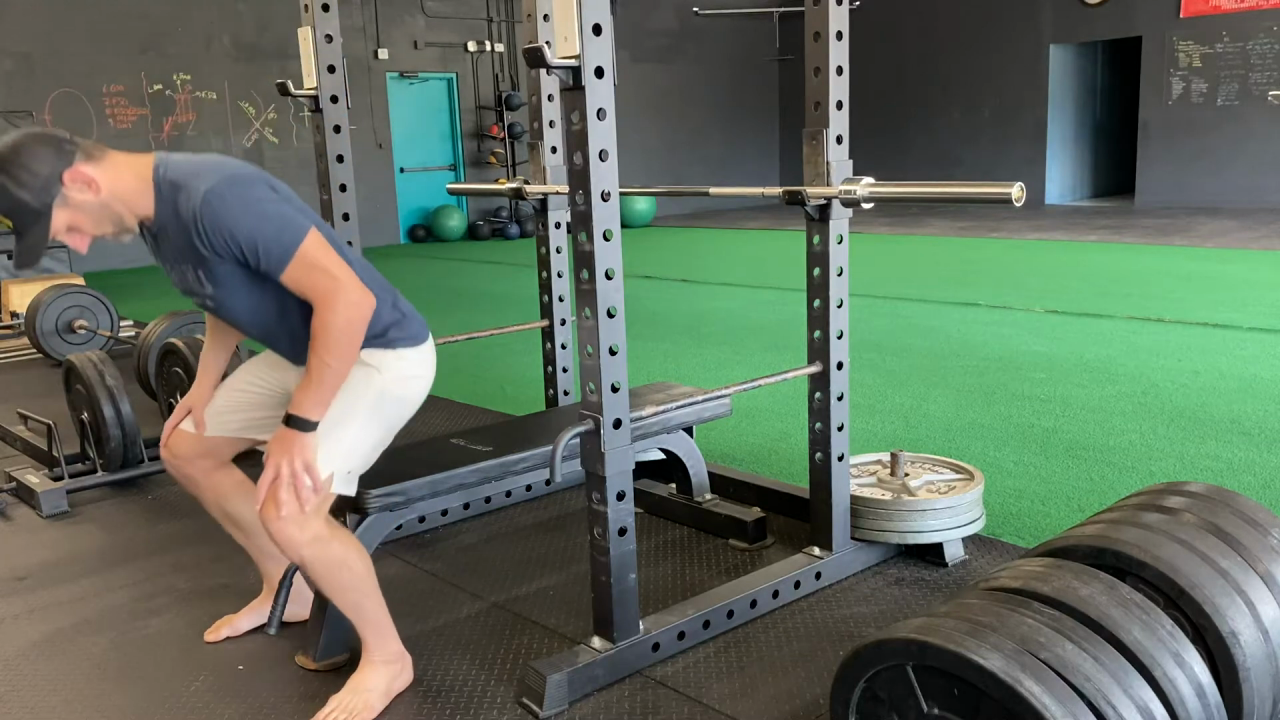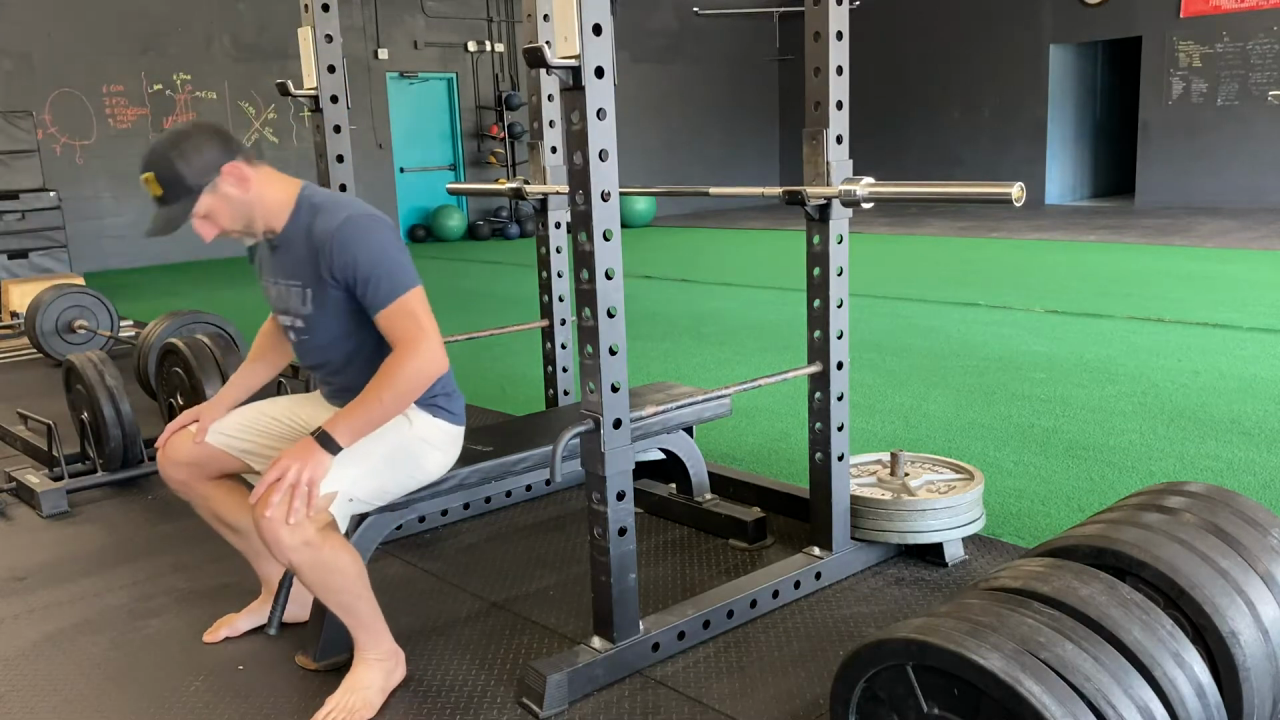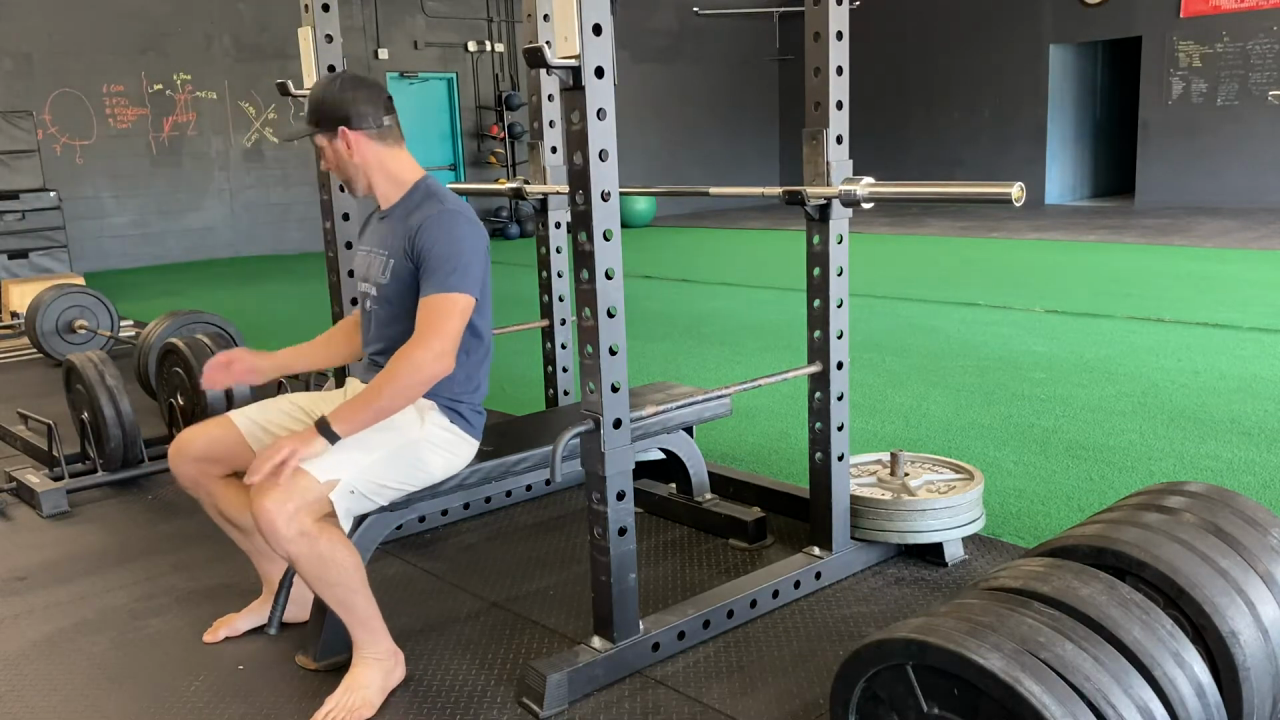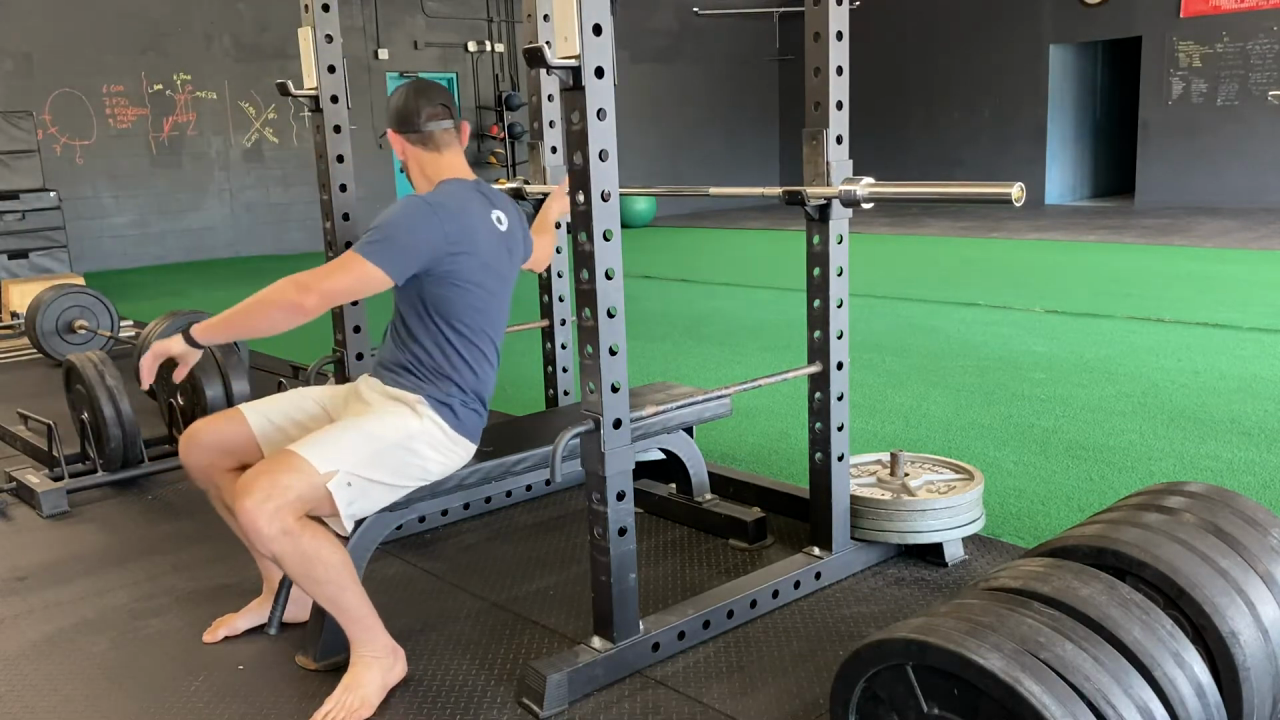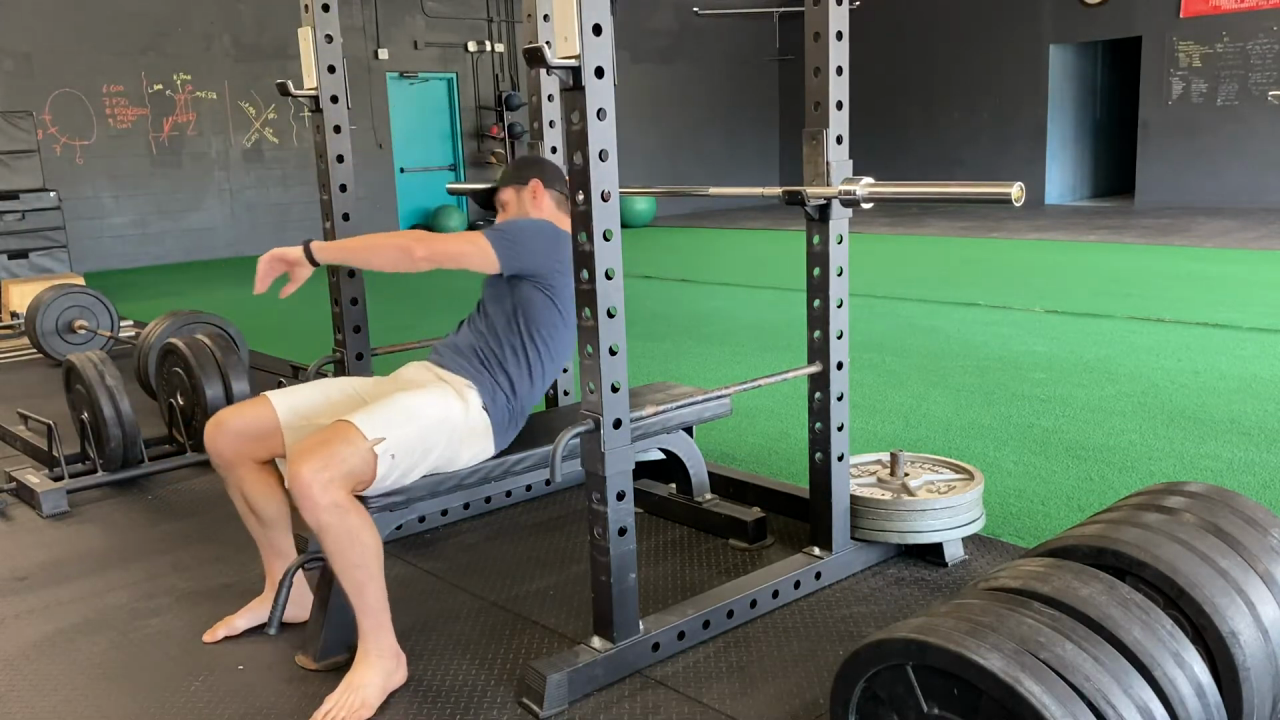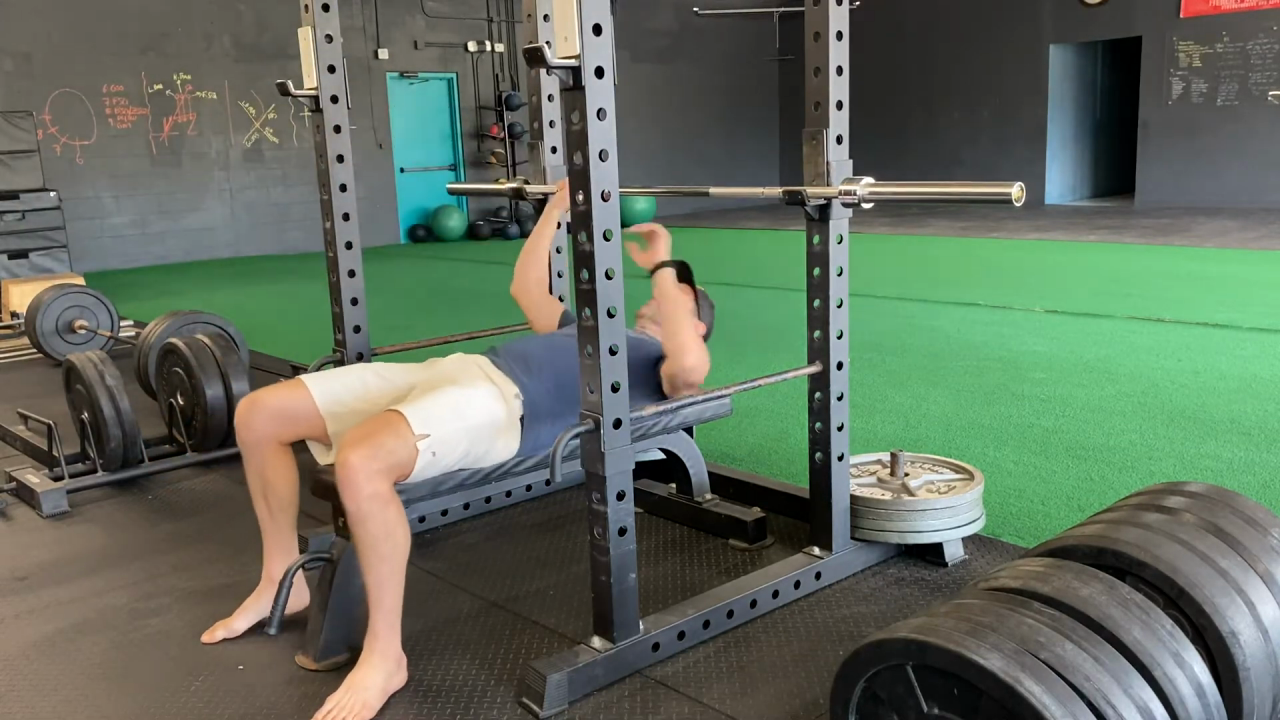
dt=0.7s
person 1, frame 1
left shoulder: (213, 198)
right shoulder: (152, 207)
left elbow: (350, 298)
left wrist: (300, 425)
right wrist: (208, 381)
left hip: (384, 352)
right hip: (307, 350)
left knee: (286, 510)
right knee: (184, 447)
left ankle: (386, 657)
right ankle: (284, 590)
person 1, frame 2
left shoulder: (347, 230)
right shoulder: (265, 235)
left elbow: (425, 356)
left wrist: (325, 443)
right wrist: (223, 401)
left hip: (415, 417)
right hip: (336, 402)
left knee: (280, 512)
right knee: (179, 455)
left ankle: (378, 654)
right ankle: (282, 588)
person 1, frame 3
left shoulder: (443, 222)
right shoulder: (382, 219)
left elbow: (433, 356)
left wrist: (327, 432)
right wrist: (269, 364)
left hip: (432, 418)
right hip: (371, 396)
left knee: (277, 503)
right knee: (191, 453)
left ankle: (377, 653)
right ankle: (285, 588)
person 1, frame 4
left shoulder: (428, 214)
right shoulder: (501, 209)
left elbow: (312, 293)
right elbow: (537, 255)
left wrist: (196, 337)
right wrist: (555, 204)
left hip: (429, 419)
right hip: (379, 392)
left knee: (261, 504)
right knee: (203, 446)
left ankle: (376, 651)
right ankle: (285, 588)
person 1, frame 5
left shoulder: (545, 239)
right shoulder: (560, 261)
left elbow: (423, 251)
left wrist: (314, 254)
right wrist: (568, 197)
left hip: (463, 404)
left knee: (313, 473)
right knee: (227, 433)
left ankle: (381, 654)
right ankle: (285, 586)
person 1, frame 6
left shoulder: (661, 364)
left elbow: (693, 366)
right elbow: (526, 288)
left wrist: (662, 266)
right wrist: (558, 206)
left hip: (501, 403)
right hip: (449, 372)
left knee: (359, 463)
right knee: (258, 415)
left ankle: (384, 655)
right ankle: (281, 579)
